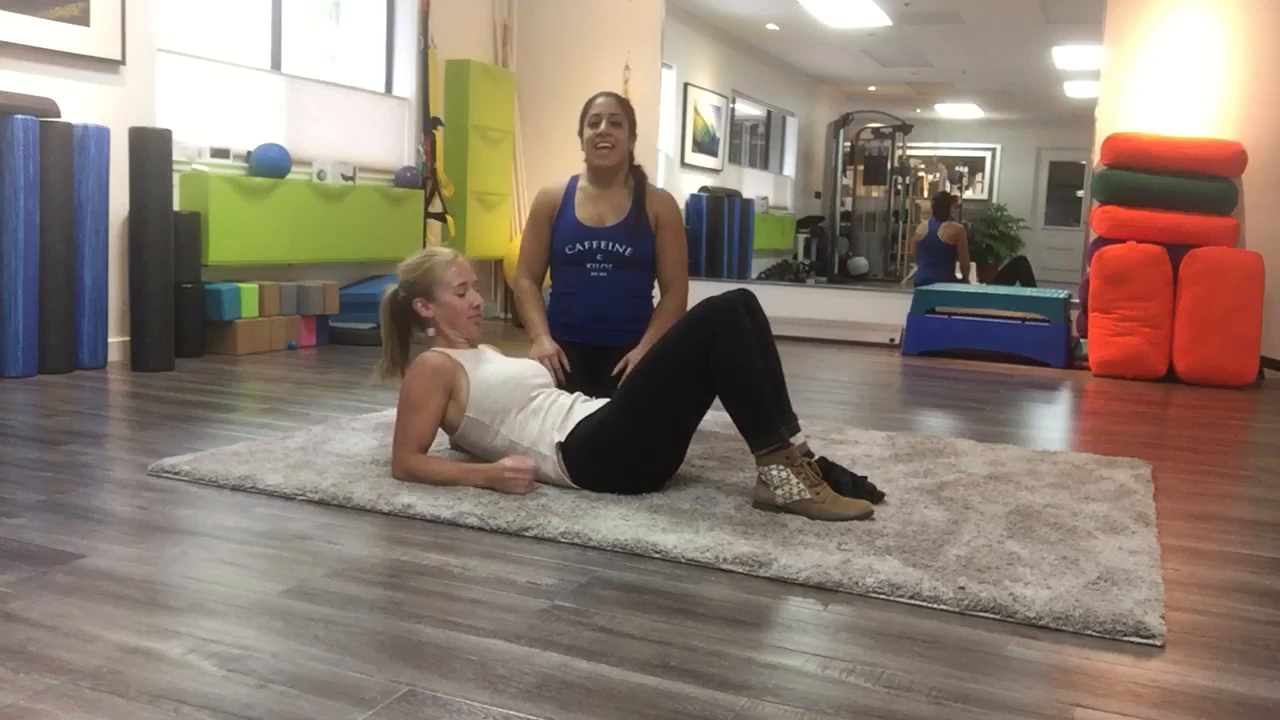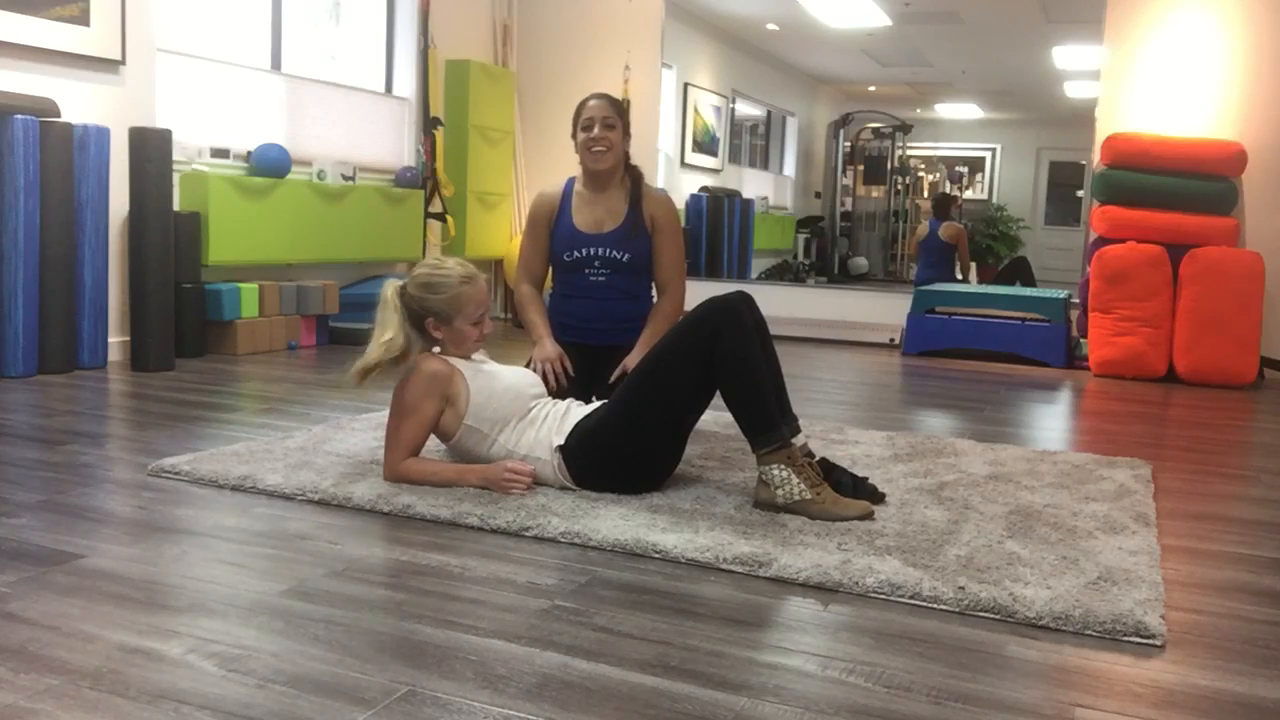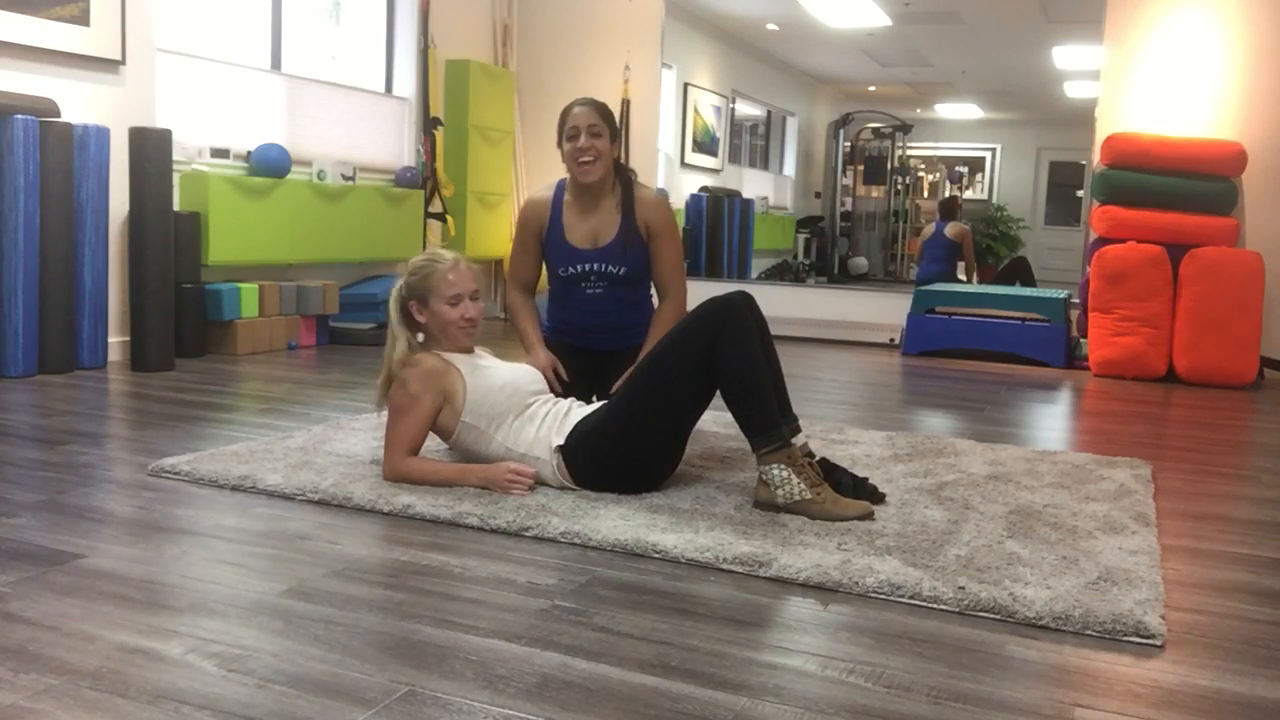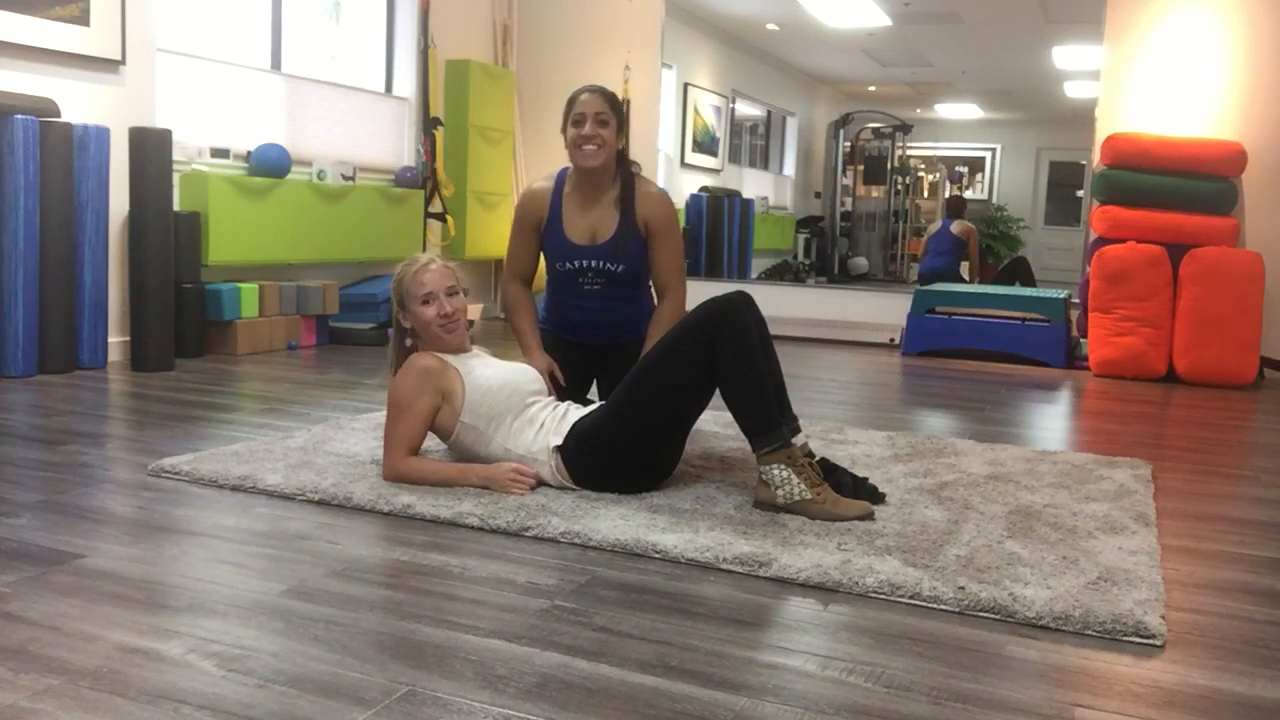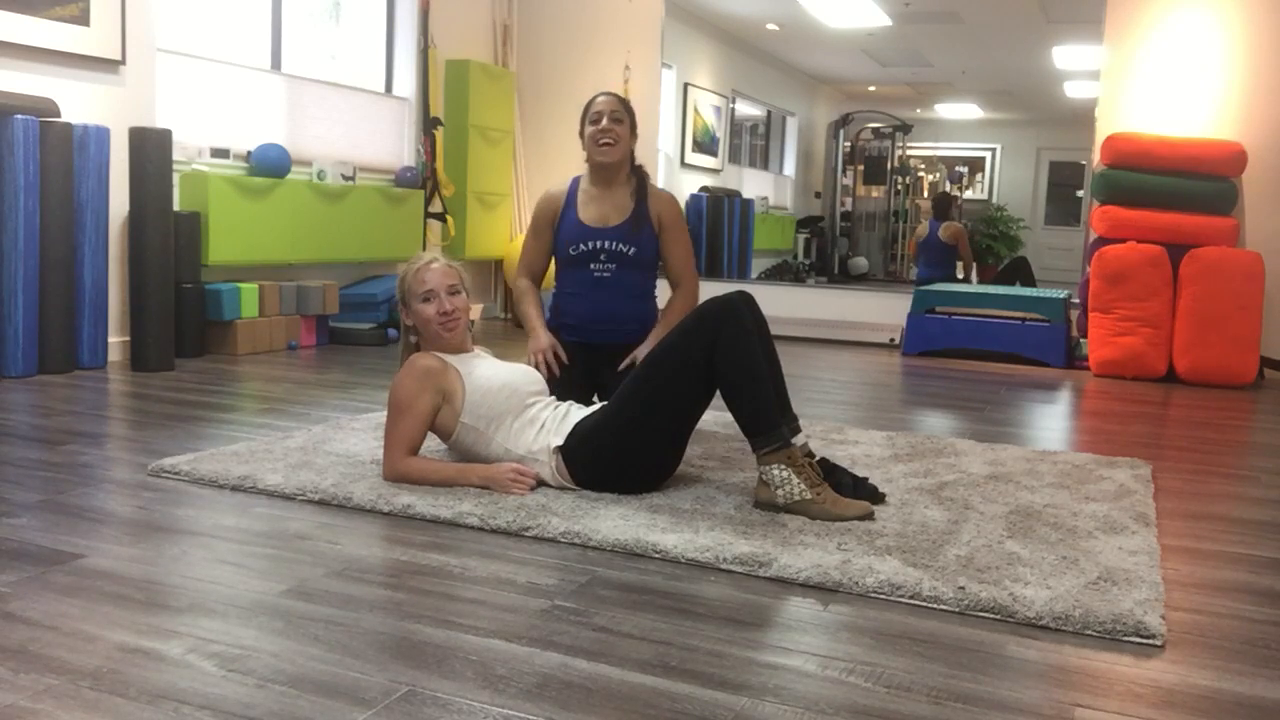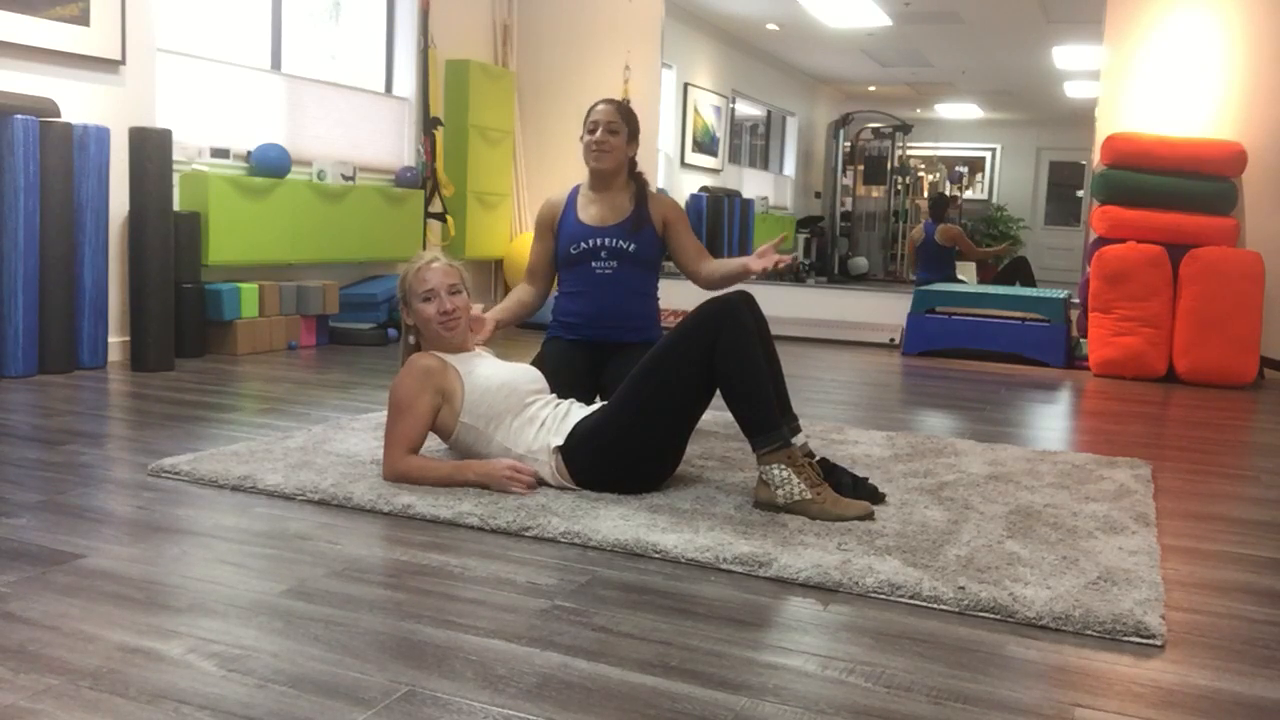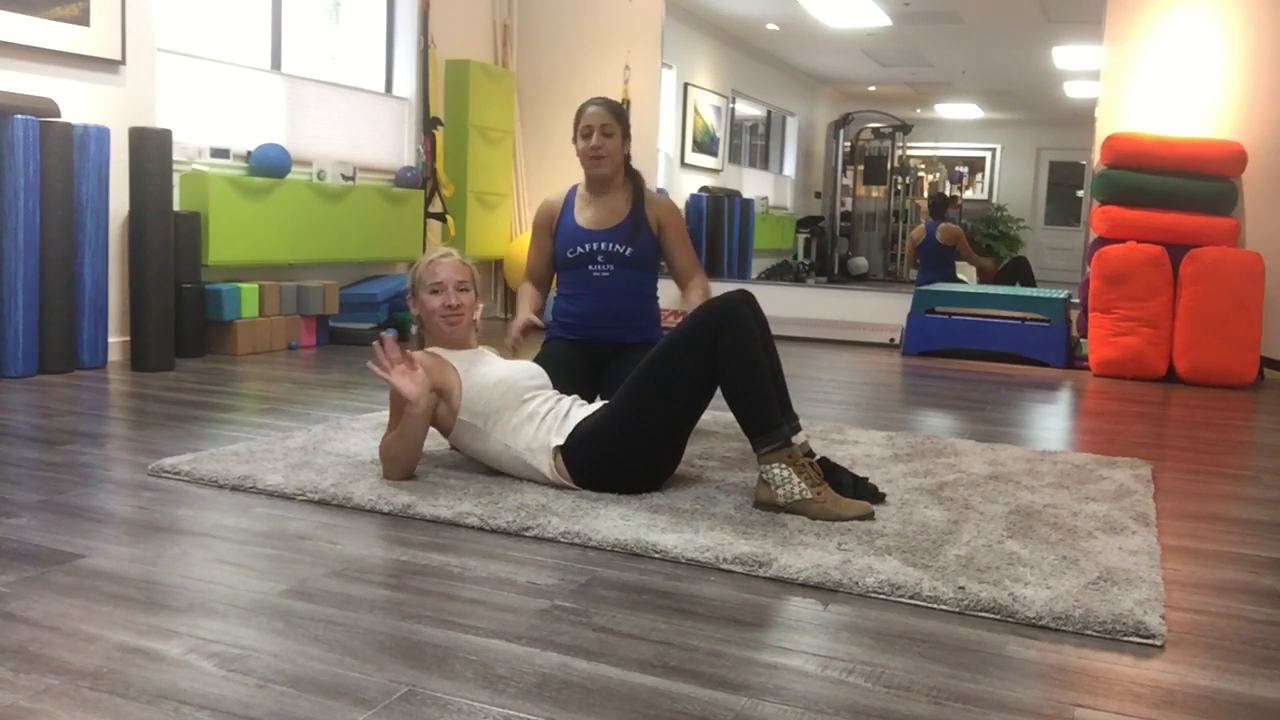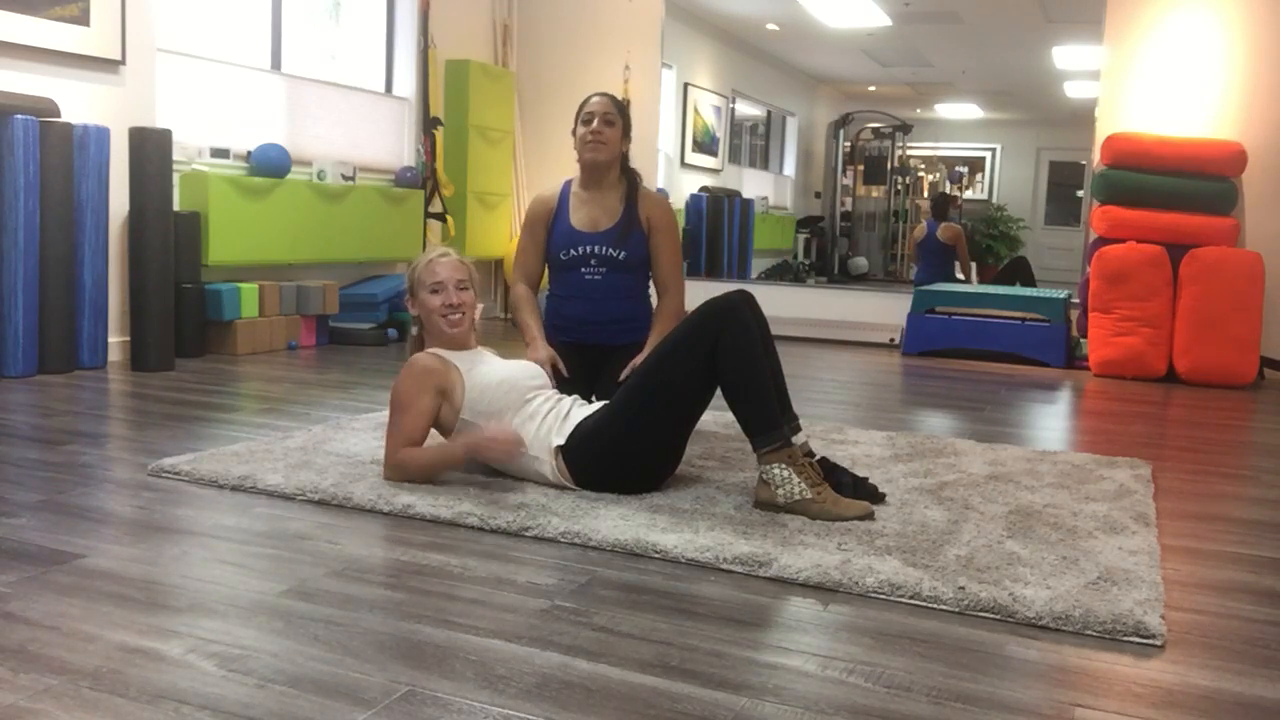
dt=0.5s
person 1, frame 1
left shoulder: (480, 354)
right shoulder: (433, 370)
right elbow: (406, 463)
right wrist: (488, 474)
left hip: (606, 437)
right hip: (595, 457)
left knee: (737, 306)
right knee: (719, 317)
left ankle: (792, 459)
right ankle: (783, 478)
person 1, frame 2
left shoulder: (469, 361)
right shoulder: (431, 376)
right elbow: (397, 466)
right wrist: (481, 475)
left hip: (600, 434)
right hip: (594, 457)
left knee: (734, 308)
right knee: (721, 318)
left ankle: (791, 458)
right ankle: (781, 475)
person 1, frame 3
left shoulder: (475, 358)
right shoulder: (427, 371)
right elbow: (396, 465)
right wrist: (485, 474)
left hip: (600, 437)
right hip: (590, 457)
left knee: (735, 309)
right knee: (722, 317)
left ankle: (792, 460)
right ankle: (783, 476)
person 1, frame 4
left shoulder: (476, 357)
right shoulder: (423, 371)
right elbow: (396, 465)
right wrist: (483, 474)
left hip: (595, 438)
right hip: (588, 457)
left knee: (735, 308)
right knee: (722, 318)
left ankle: (793, 458)
right ankle: (782, 477)
person 1, frame 5
left shoulder: (479, 357)
right shoulder: (424, 372)
right elbow: (396, 465)
right wrist: (485, 473)
left hip: (599, 440)
right hip: (590, 458)
left knee: (734, 308)
right knee: (721, 318)
left ankle: (793, 459)
right ankle: (783, 477)
person 1, frame 6
left shoulder: (479, 357)
right shoulder: (424, 372)
right elbow: (395, 465)
right wrist: (480, 470)
left hip: (600, 440)
right hip: (590, 458)
left knee: (736, 306)
right knee: (722, 318)
left ankle: (791, 458)
right ankle: (783, 477)
person 1, frame 7
left shoulder: (484, 356)
right shoulder: (427, 368)
right elbow: (395, 467)
right wrist: (413, 404)
left hip: (602, 439)
right hip: (591, 456)
left knee: (736, 308)
right knee: (724, 318)
left ankle: (793, 460)
right ankle: (784, 477)
person 1, frame 8
left shoulder: (482, 357)
right shoulder: (426, 370)
right elbow: (398, 465)
right wrist: (470, 444)
left hip: (602, 439)
right hip: (591, 457)
left knee: (736, 307)
right knee: (724, 318)
left ankle: (793, 459)
right ankle: (783, 477)
person 2, frame 1
left shoulder: (658, 205)
right shoulder: (552, 200)
left elbow: (675, 291)
right elbow: (526, 279)
left wrist: (646, 348)
right wrist: (541, 338)
left hip: (628, 353)
right hip: (564, 349)
person 2, frame 2
left shoulder: (655, 205)
right shoulder: (549, 203)
left elbow: (671, 292)
right elbow: (527, 284)
left wrist: (642, 351)
right wrist: (543, 341)
left hip: (627, 351)
right hip: (564, 348)
person 2, frame 3
left shoulder: (650, 207)
right shoulder: (539, 209)
left elbow: (673, 296)
right elbow: (519, 290)
right wrist: (536, 349)
left hip: (629, 351)
right hip: (563, 348)
person 2, frame 4
left shoulder: (651, 203)
right shoulder: (538, 199)
left elbow: (671, 294)
right elbow: (516, 282)
right wrist: (533, 352)
left hip: (632, 342)
right hip: (560, 340)
person 2, frame 5
left shoulder: (659, 205)
right shoulder: (555, 202)
left elbow: (685, 286)
right elbow: (526, 277)
left wrist: (657, 344)
right wrist: (536, 332)
left hip: (631, 349)
right hip: (567, 345)
person 2, frame 6
left shoulder: (660, 209)
right shoulder: (556, 209)
left elbow: (703, 269)
right elbow: (534, 285)
left wrist: (747, 264)
right wrist: (494, 317)
left hip: (636, 347)
right hip: (569, 343)
person 2, frame 7
left shoulder: (657, 209)
right shoulder: (553, 210)
left elbow: (692, 277)
right elbow: (533, 281)
left wrist: (693, 313)
right wrist: (525, 312)
left hip: (635, 346)
right hip: (569, 344)
person 2, frame 8
left shoulder: (652, 208)
right shoulder: (546, 205)
left elbow: (671, 293)
right elbow: (522, 285)
left wrist: (651, 353)
right wrist: (536, 342)
left hip: (628, 349)
right hip: (563, 346)
